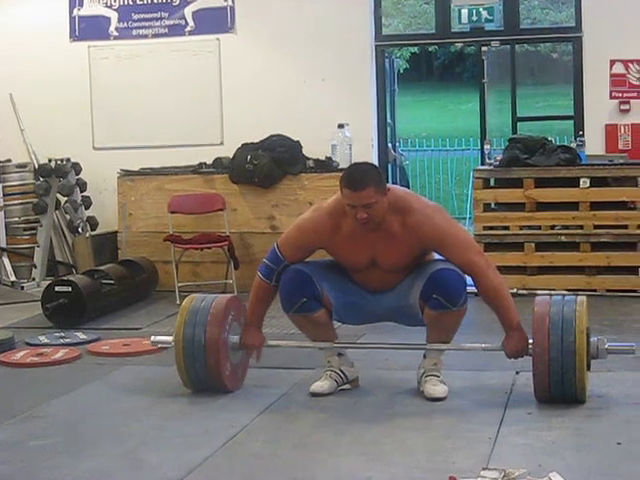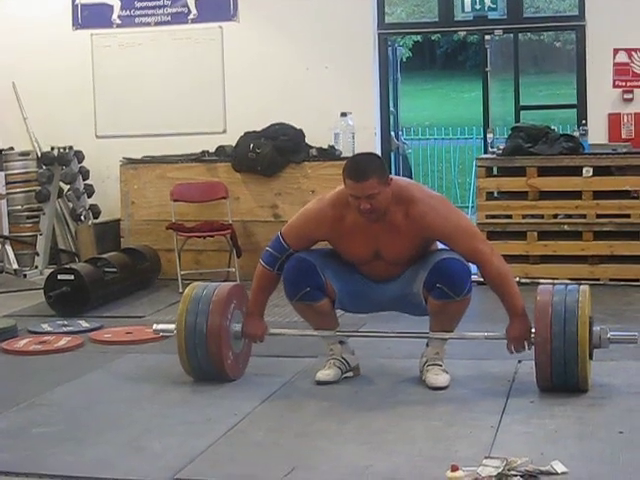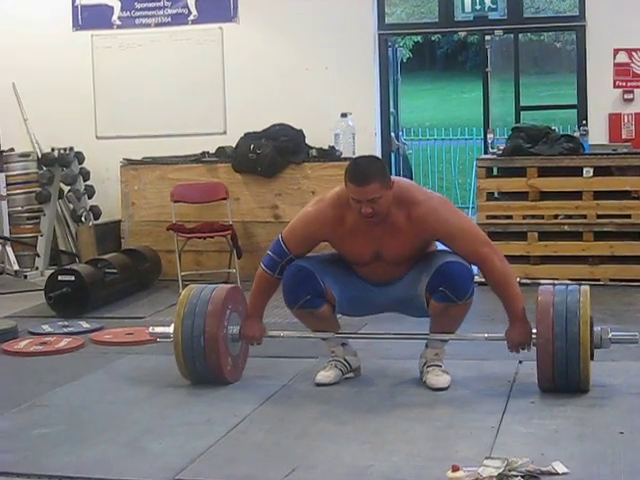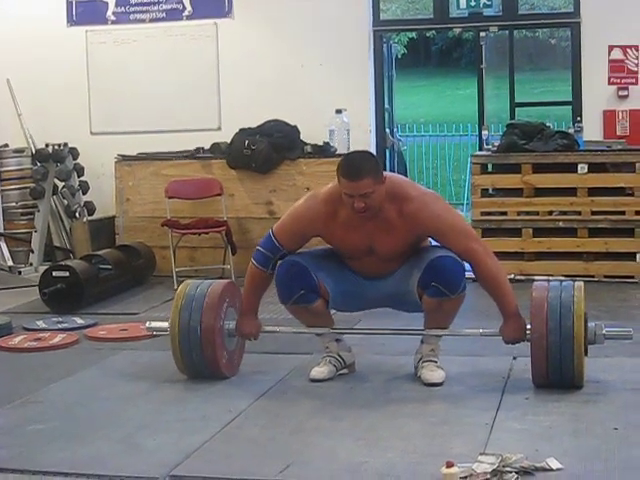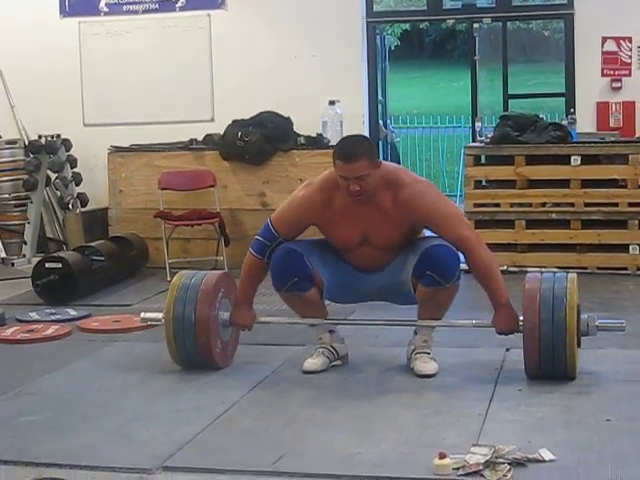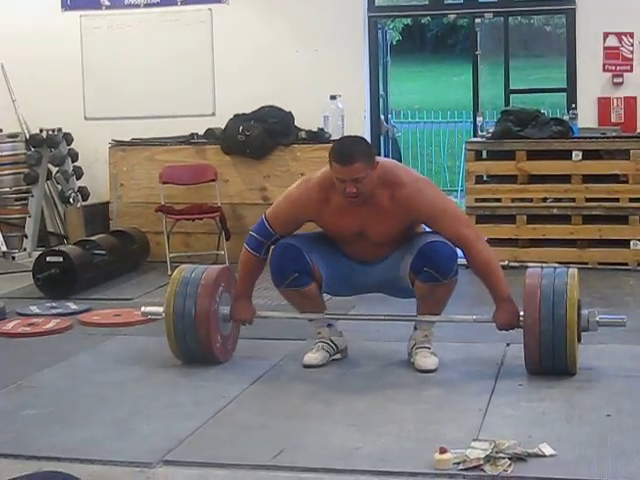
dt=0.7s
person 1, frame 1
left shoulder: (420, 216)
right shoulder: (322, 220)
left elbow: (481, 267)
right elbow: (272, 266)
left wrist: (513, 330)
right wrist: (253, 326)
left hip: (410, 293)
right hip: (355, 293)
left knee: (449, 281)
right knee: (293, 283)
left ankle: (431, 366)
right ankle: (338, 364)
person 1, frame 2
left shoulder: (424, 207)
right shoulder: (325, 211)
left elbow: (486, 255)
right elbow: (274, 255)
left wrist: (518, 317)
right wrist: (254, 315)
left hip: (414, 283)
right hip: (357, 284)
left knee: (454, 271)
right knee: (297, 272)
left ankle: (434, 355)
right ankle: (340, 353)
person 1, frame 3
left shoulder: (425, 208)
right shoulder: (325, 212)
left elbow: (488, 256)
right elbow: (276, 258)
left wrist: (518, 320)
right wrist: (253, 317)
left hip: (414, 284)
right hip: (356, 285)
left knee: (457, 274)
right knee: (297, 280)
left ankle: (433, 356)
right ankle: (342, 355)
person 1, frame 4
left shoulder: (417, 204)
right shoulder: (317, 208)
left elbow: (478, 254)
right elbow: (266, 253)
left wrist: (511, 316)
right wrist: (248, 313)
left hip: (407, 279)
right hip: (349, 280)
left knee: (448, 268)
right knee: (289, 275)
left ankle: (428, 352)
right ankle: (336, 350)
person 1, frame 5
left shoulder: (412, 192)
right shoulder: (314, 196)
left elbow: (471, 244)
right elbow: (264, 243)
left wrist: (503, 307)
right wrist: (243, 304)
left hip: (402, 273)
right hip: (345, 273)
left knee: (443, 258)
right knee: (285, 262)
left ankle: (421, 344)
right ankle: (329, 342)
person 1, frame 6
left shoulder: (409, 189)
right shoulder: (310, 192)
left elbow: (470, 239)
right elbow: (259, 237)
left wrist: (504, 302)
right wrist: (242, 298)
left hip: (400, 263)
right hip: (343, 264)
left knee: (440, 253)
right knee: (284, 257)
left ankle: (422, 338)
right ankle: (328, 336)
